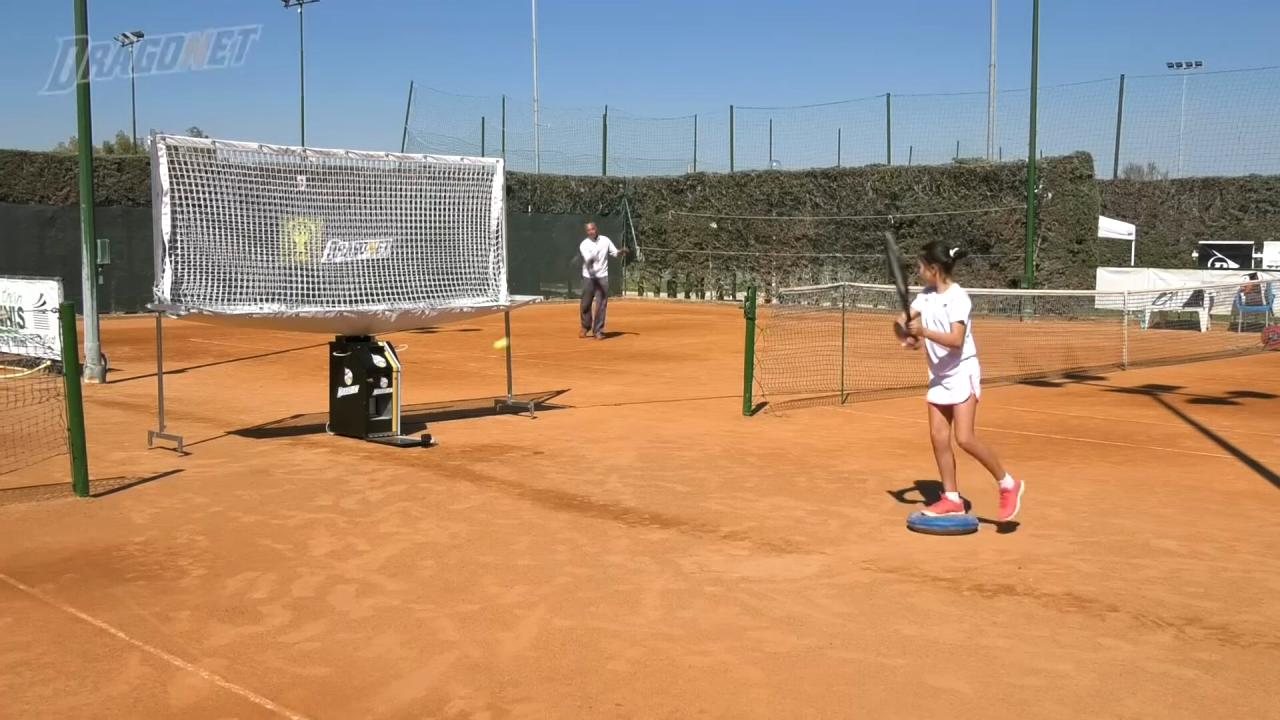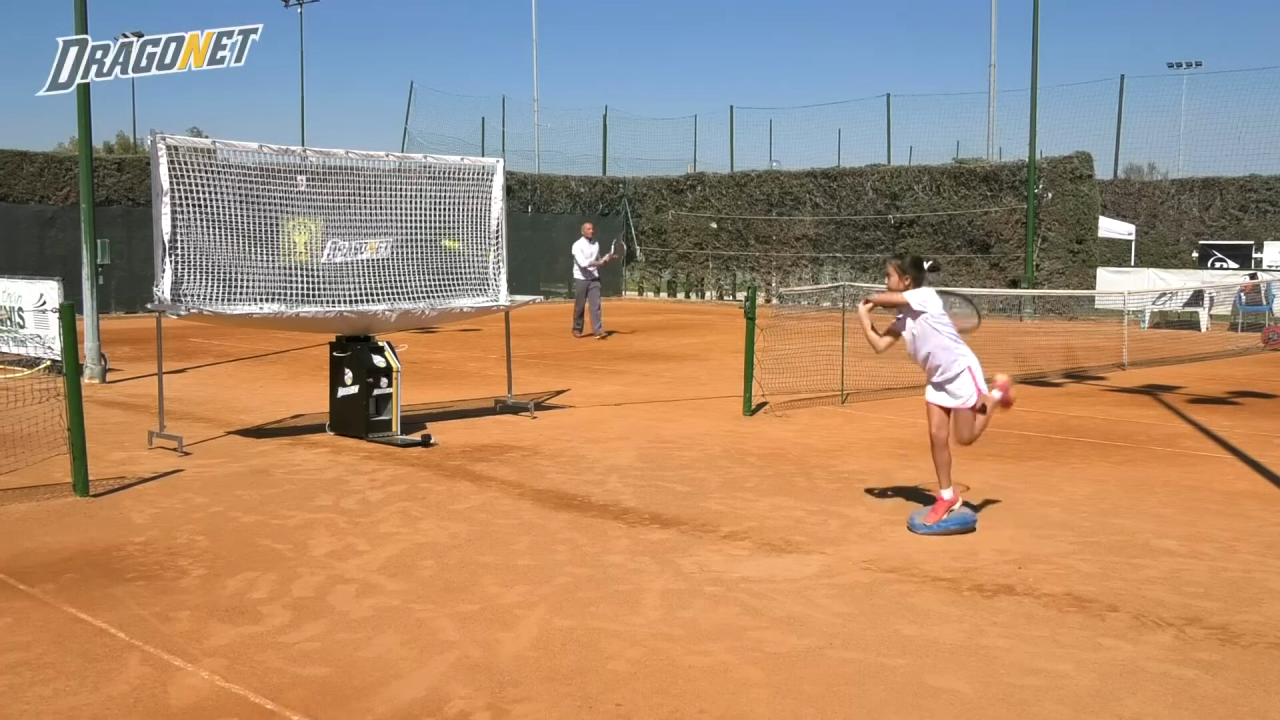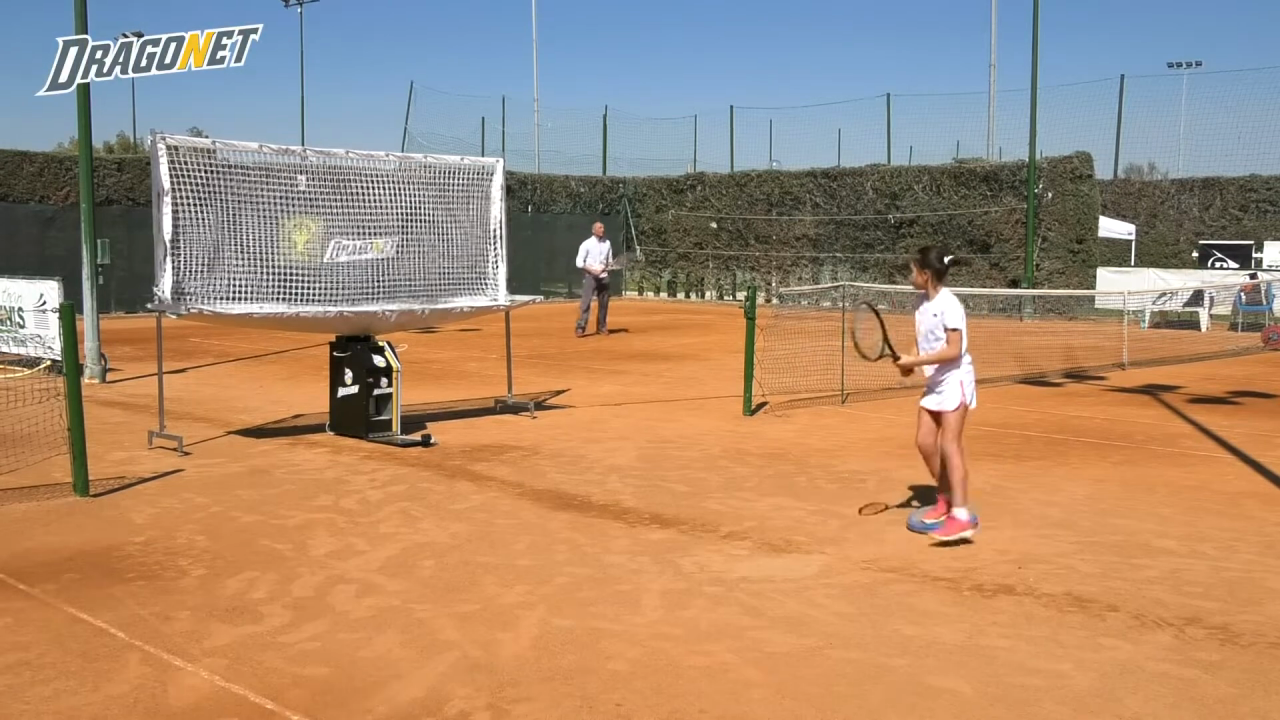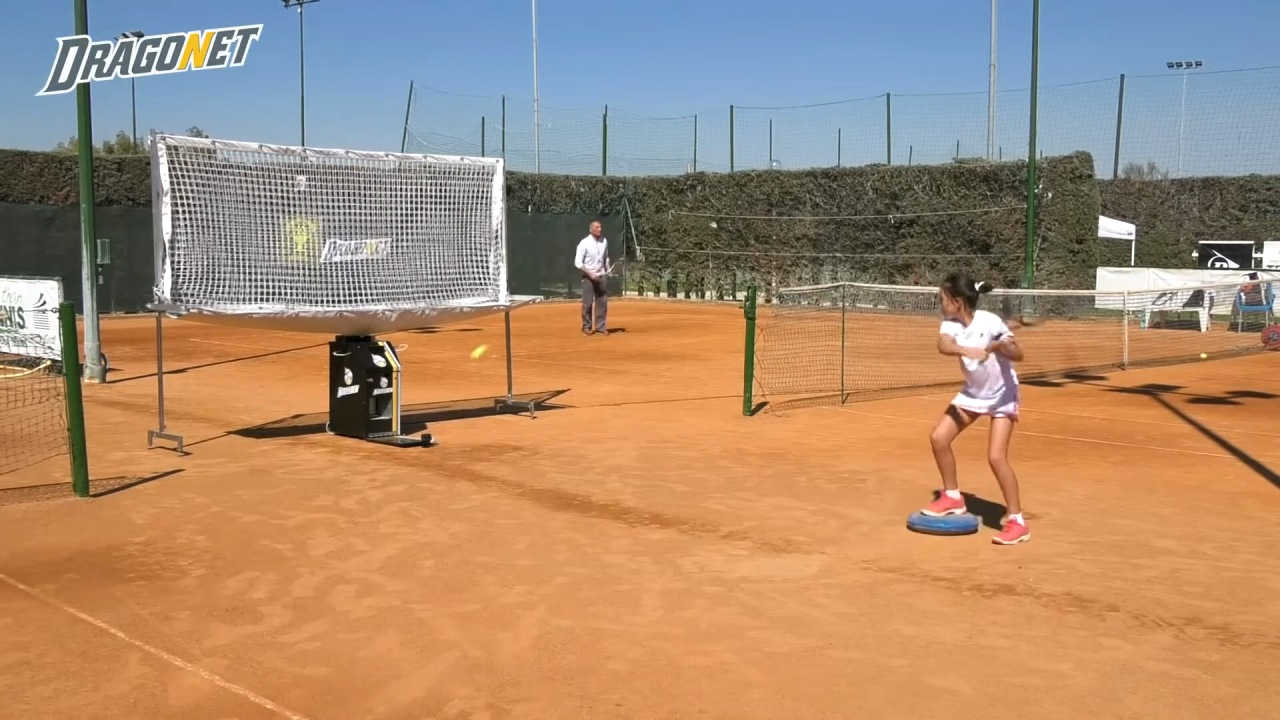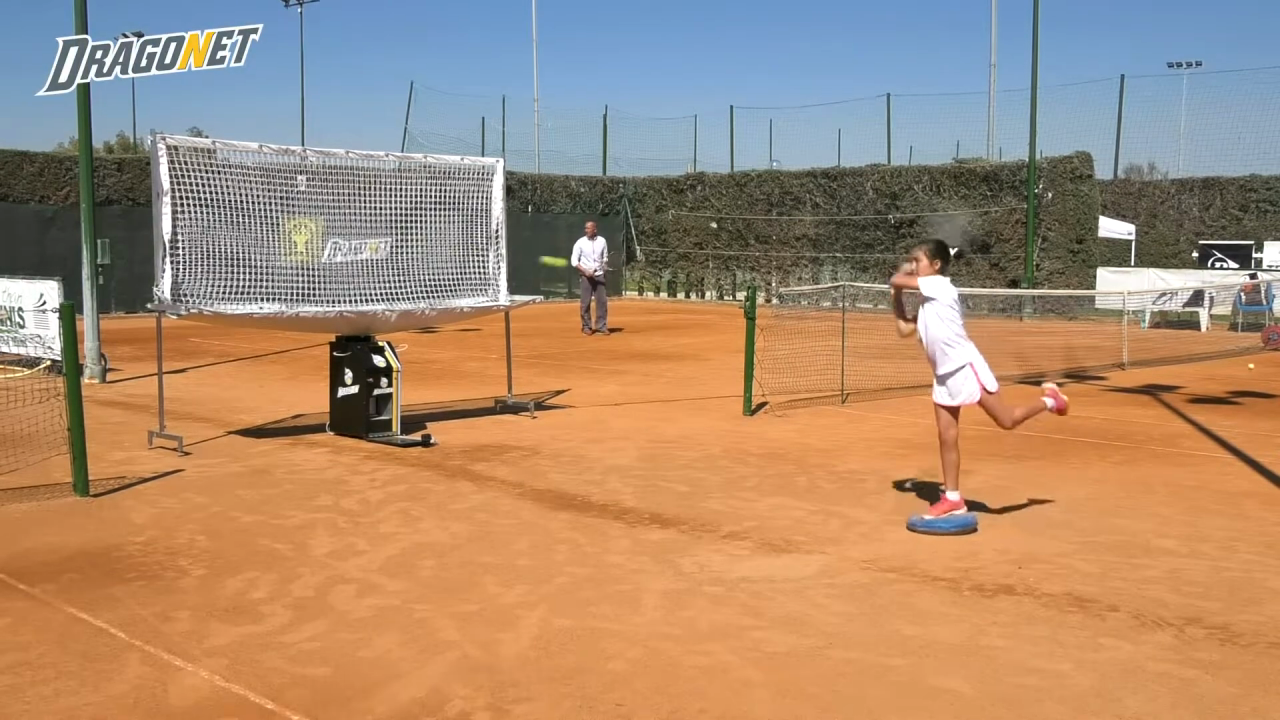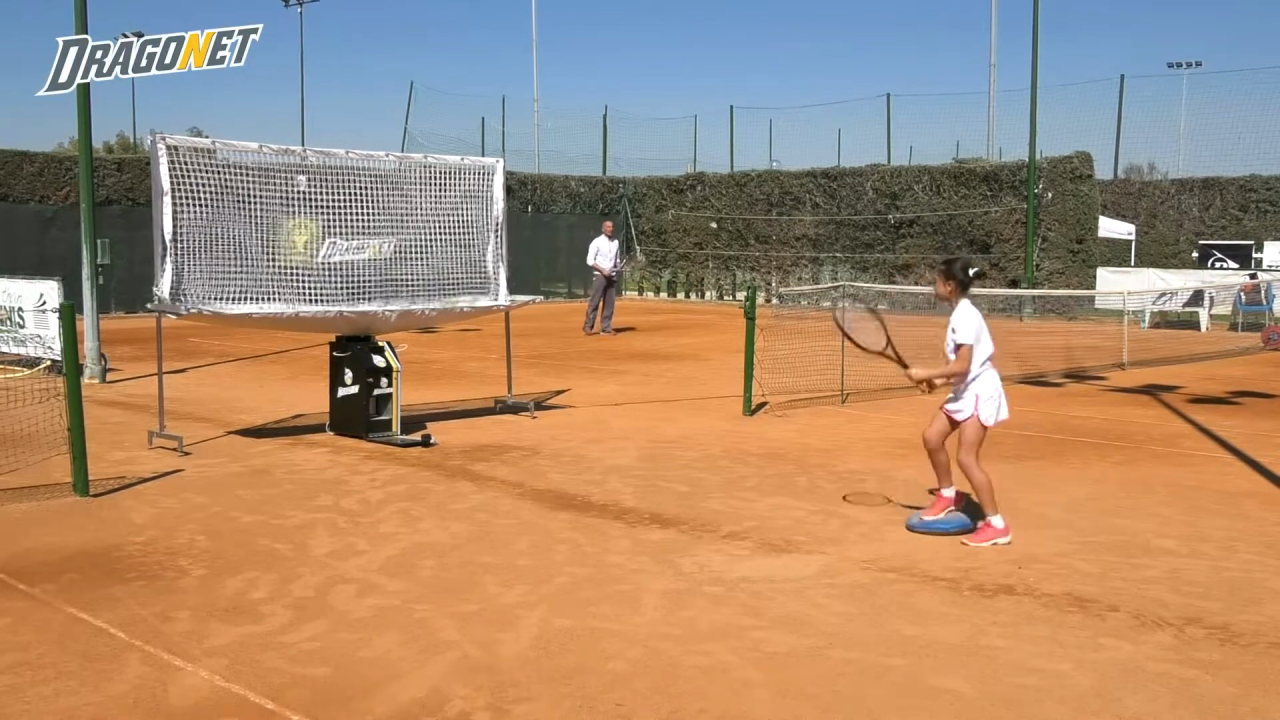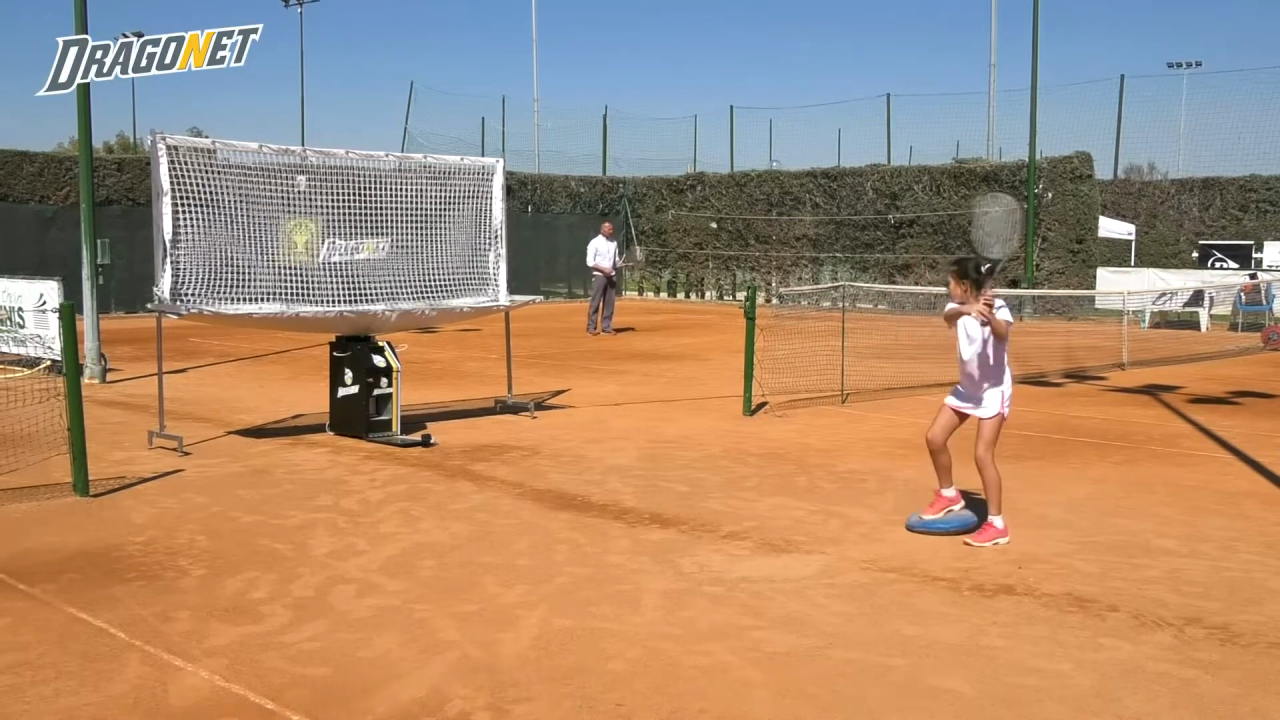
dt=0.7s
person 1, frame 1
left shoulder: (958, 298)
right shoulder: (925, 295)
left elbow: (956, 344)
right elbow: (907, 323)
left wrist: (921, 332)
right wrist: (907, 334)
left hip: (962, 373)
right hip: (939, 376)
left knee: (965, 438)
right knee: (939, 439)
left ankle: (1008, 485)
right ankle: (952, 499)
person 1, frame 2
left shoulder: (926, 296)
right shoulder: (904, 315)
left elbow: (883, 298)
right elbow: (880, 346)
left wrist: (871, 301)
right wrist: (864, 318)
left hip: (963, 372)
right hip: (938, 379)
left knee: (965, 437)
right knee: (937, 437)
left ankle: (997, 393)
right ankle: (947, 497)
person 1, frame 3
left shoulder: (950, 304)
right shoulder: (921, 303)
left elbow: (953, 351)
left wrist: (915, 360)
right wrist: (911, 363)
left hip: (955, 379)
right hip: (934, 382)
left knee: (949, 445)
right knee: (925, 443)
left ankle: (961, 518)
right ankle: (948, 501)
person 1, frame 4
left shoulder: (991, 321)
right shoulder: (951, 324)
left elbow: (1017, 354)
right elbow: (944, 345)
left wrist: (1001, 347)
right wrist: (968, 350)
left hip: (1001, 395)
right hip: (972, 393)
left knee: (996, 457)
right knee: (939, 438)
left ankle: (1017, 522)
right ankle: (952, 498)
person 1, frame 5
left shoulder: (940, 284)
right shoulder: (924, 300)
left elbow: (897, 280)
right elbow: (904, 330)
left wrist: (901, 278)
right wrist: (897, 294)
left hip: (966, 368)
right hip: (943, 375)
left knee: (1007, 419)
right knee: (946, 437)
left ankle: (1048, 399)
right ankle: (952, 499)
person 1, frame 6
left shoulder: (966, 317)
right shoulder: (958, 314)
left elbow: (961, 367)
left wrist: (925, 373)
right wrist: (933, 377)
left hip: (981, 391)
right hip: (964, 391)
left knee: (966, 458)
right knee: (932, 438)
left ankle: (996, 524)
right ankle: (947, 496)
person 1, frame 7
left shoulder: (995, 305)
right shoulder: (956, 307)
left elbow: (1004, 336)
right elbow: (948, 316)
left wrist: (993, 317)
right wrist: (967, 308)
left hip: (995, 389)
right hip: (966, 388)
left knee: (983, 455)
right knee: (935, 438)
left ankle: (996, 525)
right ankle: (949, 495)
